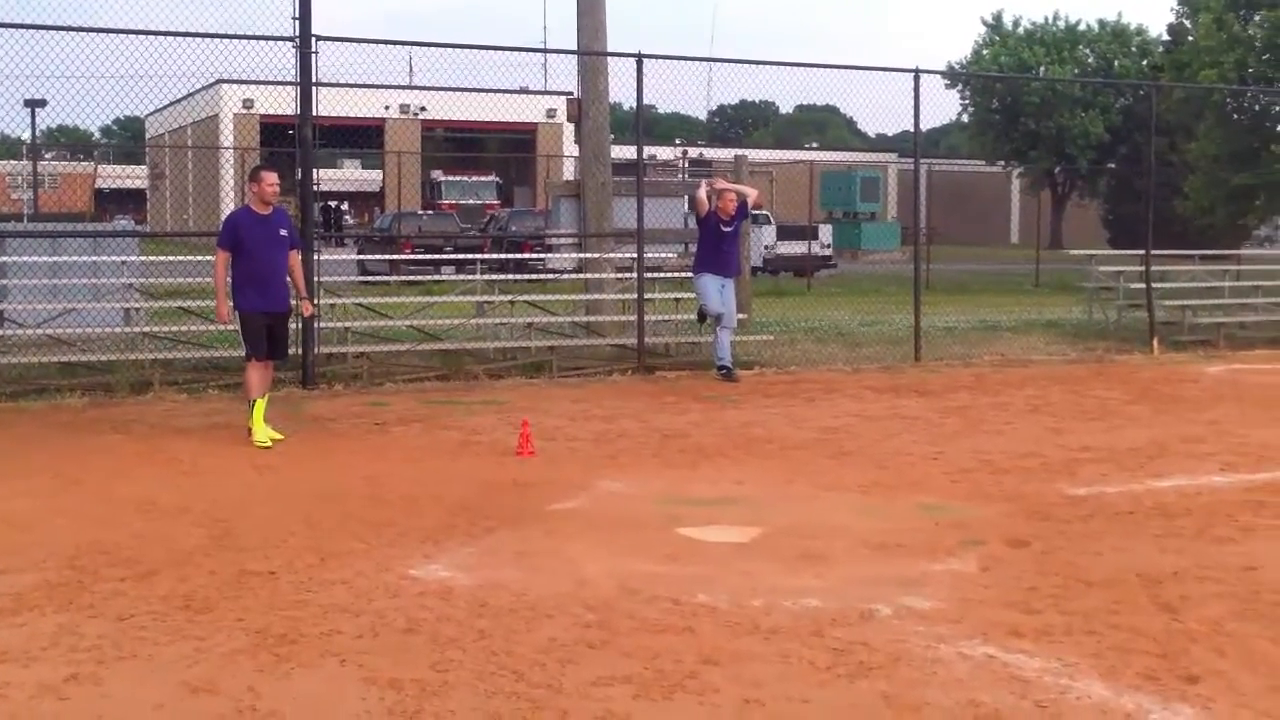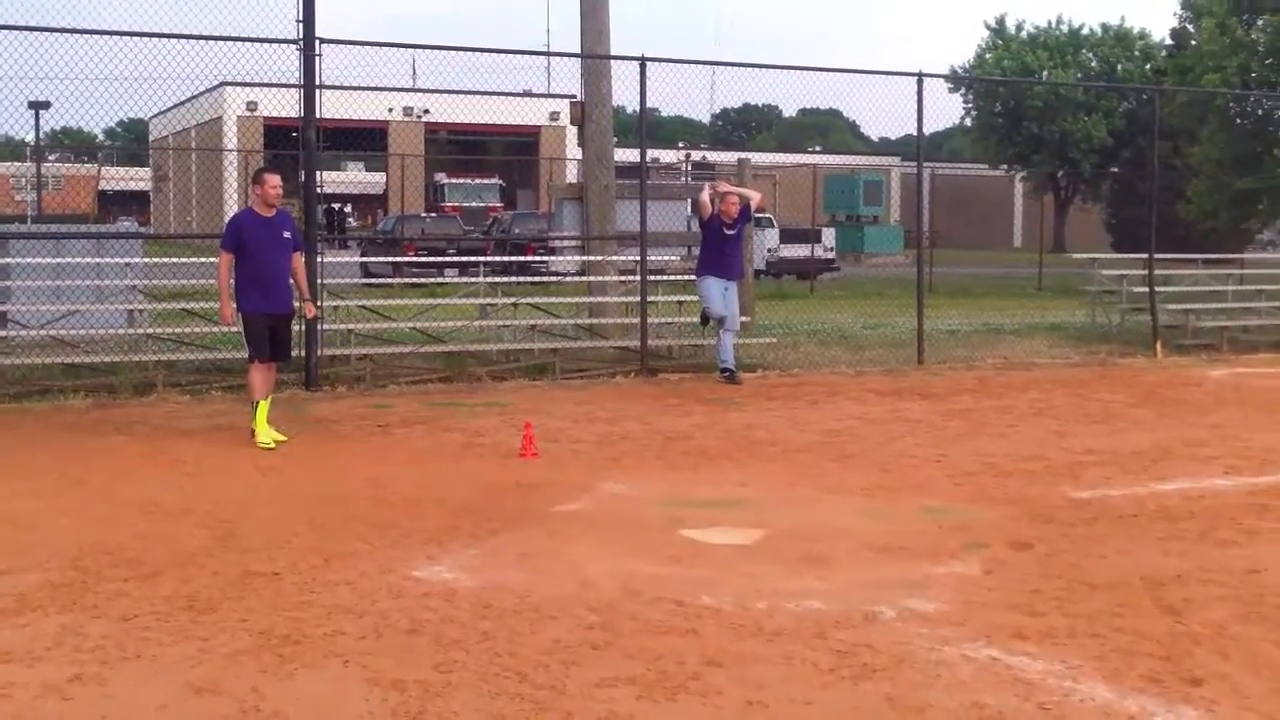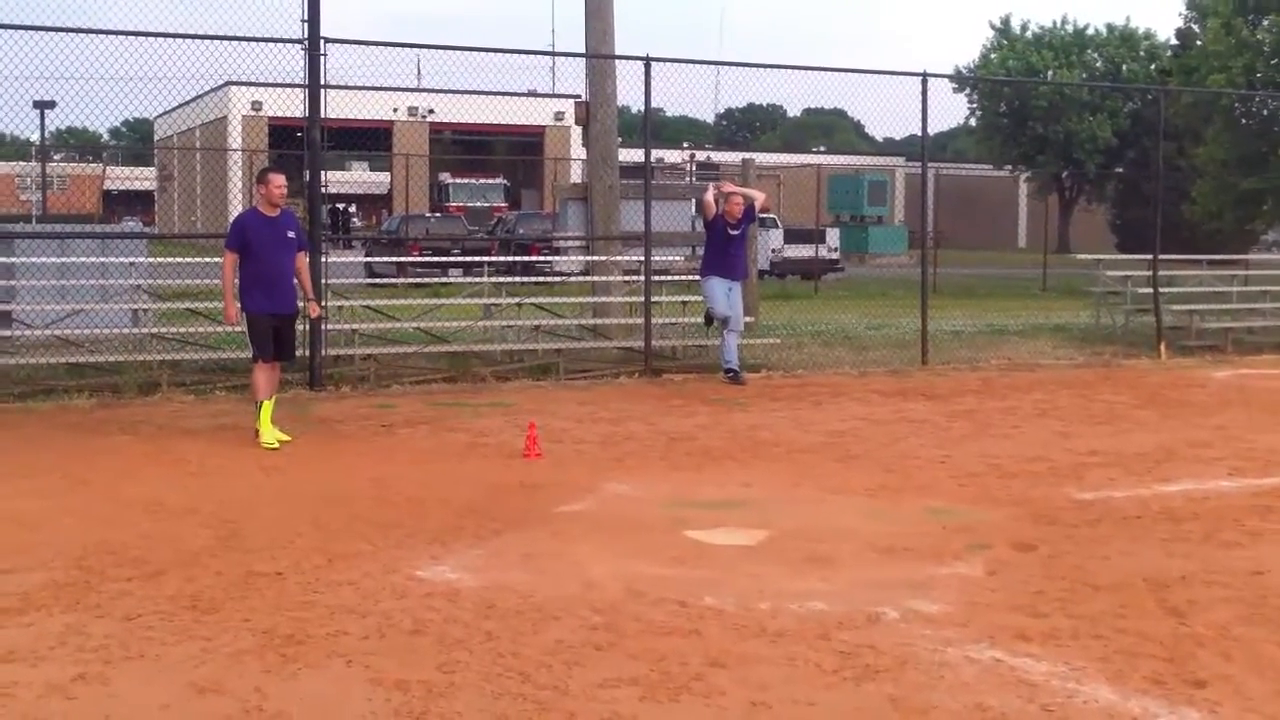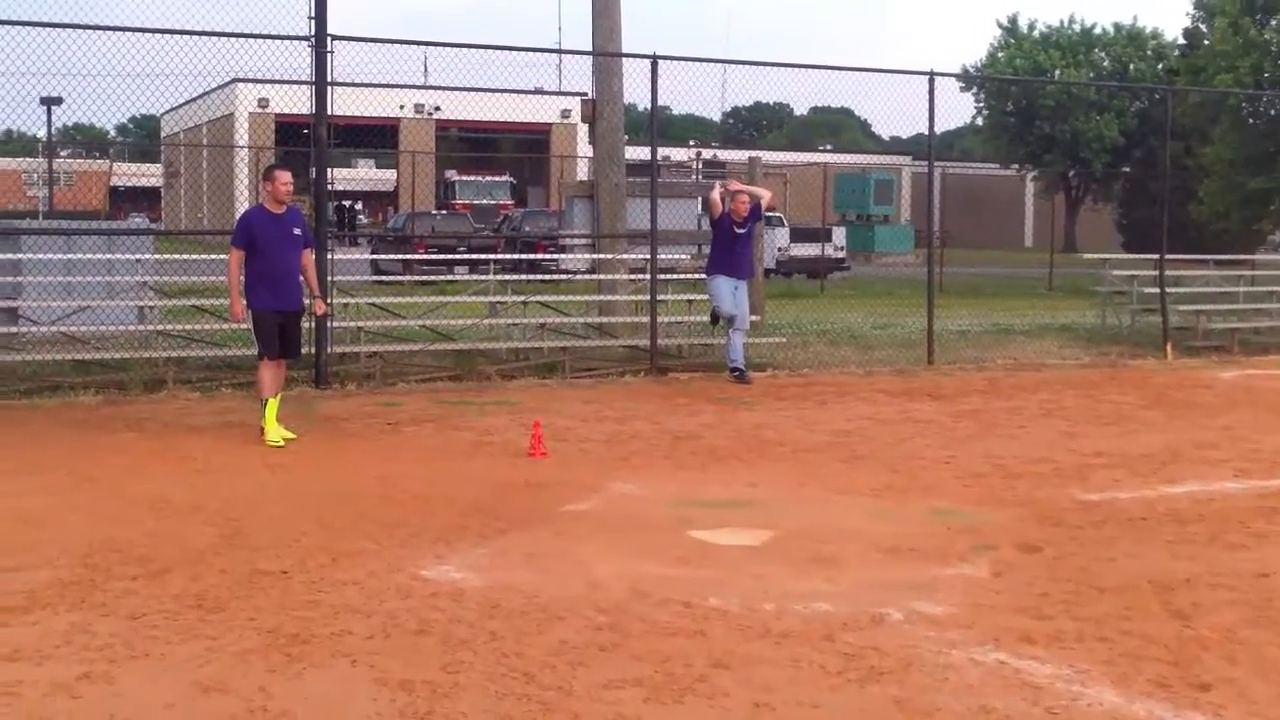
dt=0.1s
person 1, frame 1
left shoulder: (284, 219)
right shoulder: (237, 220)
left elbow: (293, 261)
right elbow: (221, 261)
left wrist: (303, 296)
right wrist: (221, 300)
left hip: (280, 305)
right hip: (250, 306)
left knee: (269, 361)
right knee: (256, 360)
left ankle: (260, 419)
right ankle: (256, 423)
person 1, frame 2
left shoulder: (287, 221)
right shoulder: (240, 222)
left elbow: (296, 263)
right elbow: (225, 263)
left wrist: (306, 298)
right wrist: (225, 302)
left hip: (283, 307)
right hip: (253, 307)
left knee: (273, 363)
right knee: (259, 362)
left ankle: (263, 421)
right ankle: (259, 425)
person 1, frame 3
left shoulder: (291, 221)
right shoulder: (245, 221)
left elbow: (300, 262)
right elbow: (229, 263)
left wrist: (310, 298)
right wrist: (229, 302)
left hip: (287, 307)
right hip: (257, 307)
left knee: (276, 363)
right knee: (262, 361)
left ankle: (267, 421)
right ankle: (263, 425)
person 1, frame 4
left shoulder: (298, 218)
right shoulder: (251, 218)
left elbow: (306, 259)
right elbow: (235, 260)
left wrist: (316, 295)
right wrist: (235, 299)
left hip: (293, 304)
right hip: (263, 304)
left knee: (282, 360)
right knee: (268, 359)
left ankle: (273, 419)
right ankle: (268, 423)
person 2, frame 1
left shoulder: (737, 216)
right shoulder: (709, 218)
left elbow: (753, 193)
right elbow: (700, 197)
left wrist: (727, 185)
right wrist: (704, 186)
left hip: (728, 277)
right hip: (706, 274)
left knee: (727, 322)
right knee: (715, 309)
left ankle: (723, 366)
right ankle: (704, 309)
person 2, frame 2
left shoulder: (740, 220)
right shoulder: (711, 221)
left elbow: (756, 196)
right elbow: (703, 200)
left wrist: (730, 189)
right wrist: (707, 189)
left hip: (731, 280)
right hip: (709, 277)
left knee: (730, 325)
right knee: (718, 312)
left ankle: (726, 368)
right ankle: (707, 312)
person 2, frame 3
left shoulder: (744, 219)
right shoulder: (716, 221)
left elbow: (761, 197)
right elbow: (707, 200)
left wrist: (735, 189)
right wrist: (711, 189)
left hip: (735, 280)
right hip: (713, 277)
left knee: (734, 326)
right knee: (722, 312)
left ankle: (730, 369)
right ankle: (711, 313)
person 2, frame 4
left shoulder: (751, 218)
right shoulder: (722, 219)
left elbow: (767, 195)
right elbow: (713, 199)
left wrist: (741, 187)
right wrist: (718, 188)
left hip: (741, 279)
right hip: (719, 276)
left knee: (740, 325)
right knee: (728, 311)
left ankle: (736, 368)
right ankle: (718, 311)
